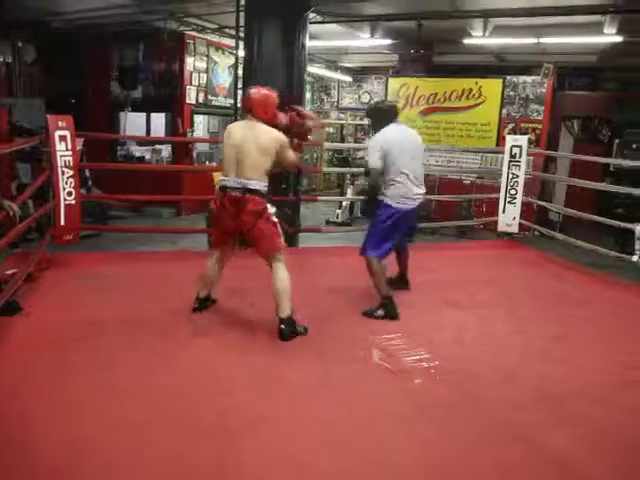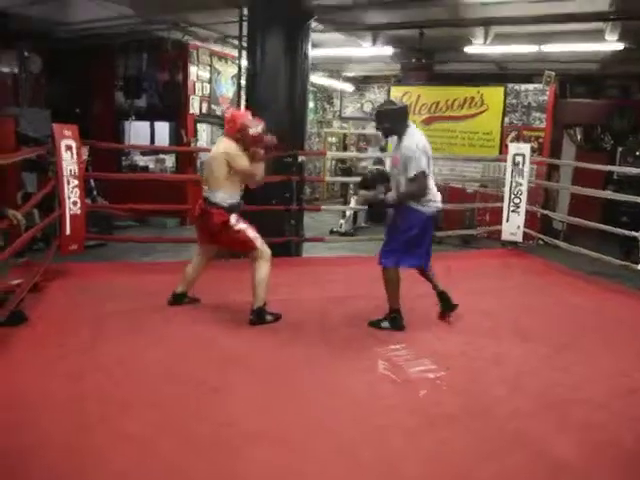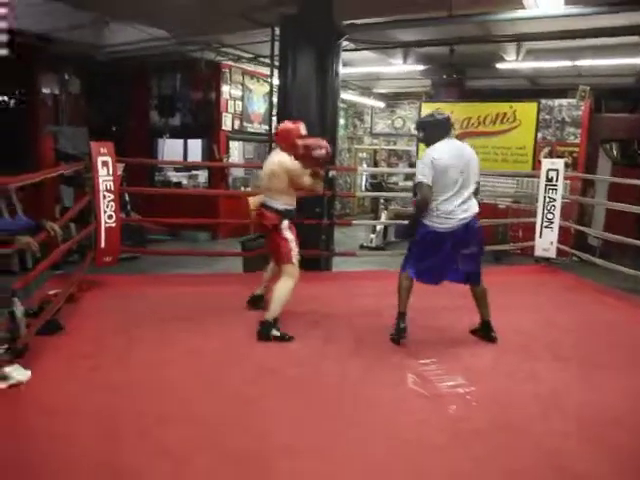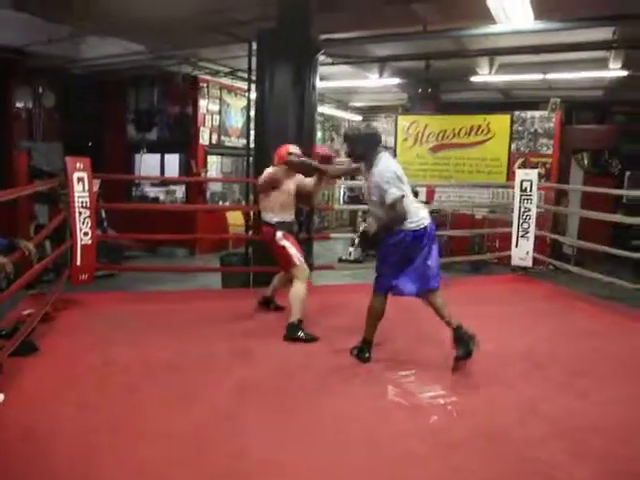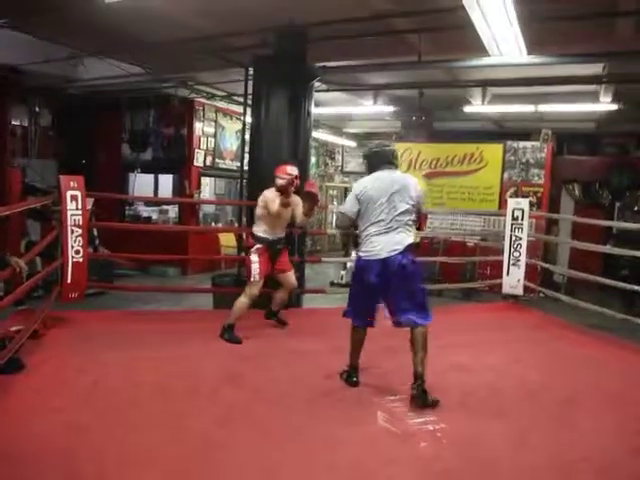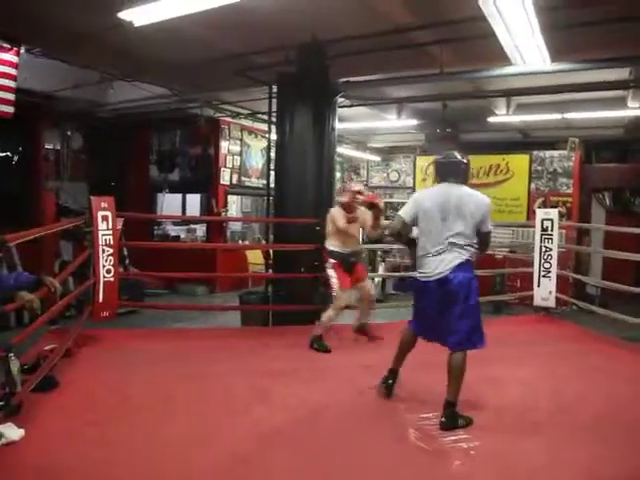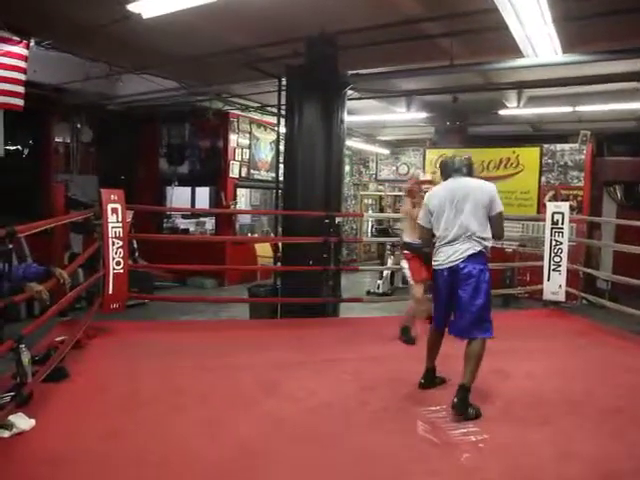
dt=0.5s
person 1, frame 1
left shoulder: (378, 140)
right shoulder: (415, 136)
left elbow: (374, 179)
left wrist: (372, 198)
left hip: (393, 202)
right hip: (414, 199)
left knee: (372, 251)
right knee: (399, 240)
left ankle: (387, 304)
right ankle: (402, 279)
person 1, frame 2
left shoulder: (411, 144)
right shoulder: (406, 136)
left elbow: (419, 186)
left wrist: (389, 197)
right wrist: (385, 184)
left hip: (415, 209)
right hip: (425, 207)
left knee: (389, 259)
right knee: (416, 257)
left ankle: (394, 316)
right ankle: (443, 299)
person 1, frame 3
left shoulder: (430, 156)
right shoulder: (470, 152)
left elbow: (424, 198)
left wrist: (414, 220)
left hip: (437, 225)
right hip: (468, 222)
left knee: (409, 270)
right knee: (474, 277)
left ankle: (401, 323)
right ankle: (486, 326)
person 1, frame 4
left shoulder: (381, 170)
right shoulder: (380, 161)
left elbow: (398, 212)
left wrist: (375, 231)
left hip: (404, 233)
right hip: (423, 227)
left knee: (381, 291)
right knee: (428, 289)
left ankle: (364, 348)
right ankle: (459, 333)
person 1, frame 5
left shoulder: (361, 185)
right shoulder: (413, 184)
left elbow: (344, 224)
left hip: (369, 258)
right hip: (401, 256)
left knee: (359, 319)
right knee: (417, 320)
left ankle: (353, 371)
right ankle: (419, 384)
person 1, frame 6
left shoulder: (422, 197)
right shoulder: (480, 201)
left elbow: (395, 230)
right elbow: (483, 246)
left wrist: (414, 243)
left hip: (427, 273)
right hip: (459, 274)
left knee: (416, 325)
right knee: (458, 343)
left ankle: (391, 375)
right ankle: (449, 412)
person 1, frame 7
left shoulder: (433, 194)
right shoulder: (486, 188)
left elbow: (425, 236)
right elbow: (498, 232)
left hip: (442, 263)
right hip: (472, 262)
left knee: (439, 323)
right knee: (477, 331)
left ankle: (429, 374)
right ankle: (462, 397)
person 2, frame 1
left shoulder: (230, 129)
right shoulder: (275, 136)
right elbow: (293, 164)
right wrist: (297, 139)
left hip: (226, 199)
right hip: (254, 204)
left knee: (220, 252)
right knee: (278, 261)
left ankle: (202, 298)
right ankle: (286, 322)
person 2, frame 2
left shoulder: (227, 147)
right shoulder: (230, 149)
left elbow: (251, 180)
right elbow: (256, 178)
left wrist: (257, 150)
right wrist: (257, 150)
left hip: (208, 210)
right hip: (224, 215)
left knee: (203, 254)
right knee: (263, 255)
left ankle: (179, 294)
right ankle: (258, 311)
person 2, frame 3
left shoulder: (278, 156)
right shoulder: (288, 163)
left elbow: (299, 182)
right elbow: (316, 188)
left wrist: (311, 164)
right wrist: (317, 165)
left hip: (266, 214)
right hip: (278, 219)
left knee: (280, 258)
right knee: (290, 274)
left ankle: (258, 297)
right ankle: (268, 325)
person 2, frame 4
left shoulder: (296, 178)
right shoulder: (271, 173)
left elbow: (314, 187)
right elbow: (263, 187)
left wrist: (321, 169)
right wrist: (284, 169)
left hip: (288, 228)
right hip: (276, 231)
left knee: (291, 269)
right knee: (302, 275)
left ankle: (266, 298)
right ankle: (294, 327)
person 2, frame 5
left shoulder: (296, 200)
right shoulder: (269, 194)
left elbow: (301, 222)
right elbow: (279, 213)
left wrist: (310, 205)
right wrist: (285, 194)
left hip: (279, 245)
right hip: (261, 245)
left knee: (291, 284)
right knee: (252, 292)
left ankle: (273, 312)
right ankle: (228, 328)
person 2, frame 6
left shoulder: (363, 212)
right shoulder: (336, 212)
left elbow: (373, 233)
right elbow: (350, 231)
left wrist: (377, 215)
right wrist: (349, 211)
left hip: (353, 257)
right hip: (336, 259)
left knee: (370, 294)
right knee: (339, 303)
left ankle: (361, 325)
right ankle: (316, 338)
person 2, frame 7
right shoulder: (410, 203)
right elbow: (416, 218)
right wrist: (414, 198)
right hip: (412, 251)
right knee: (418, 296)
left ankle: (431, 315)
right ankle: (405, 329)
